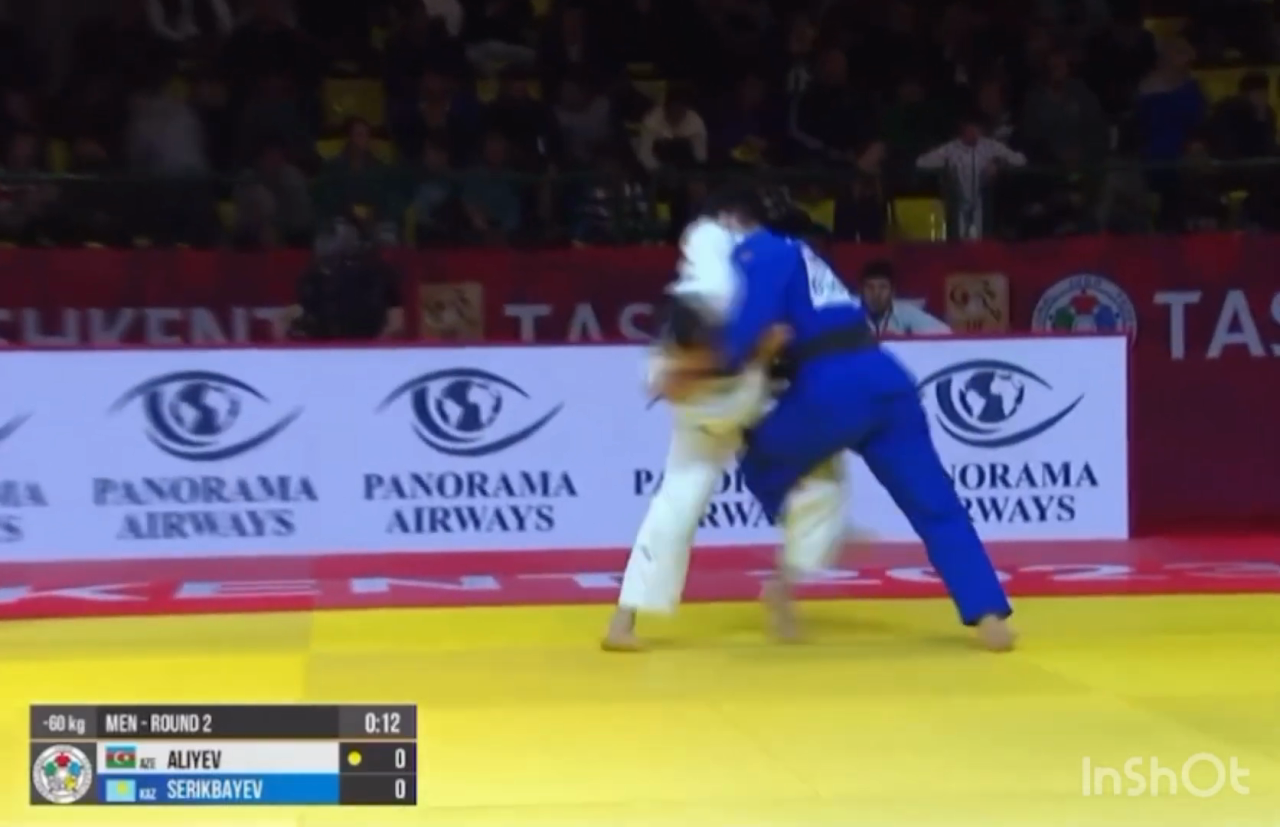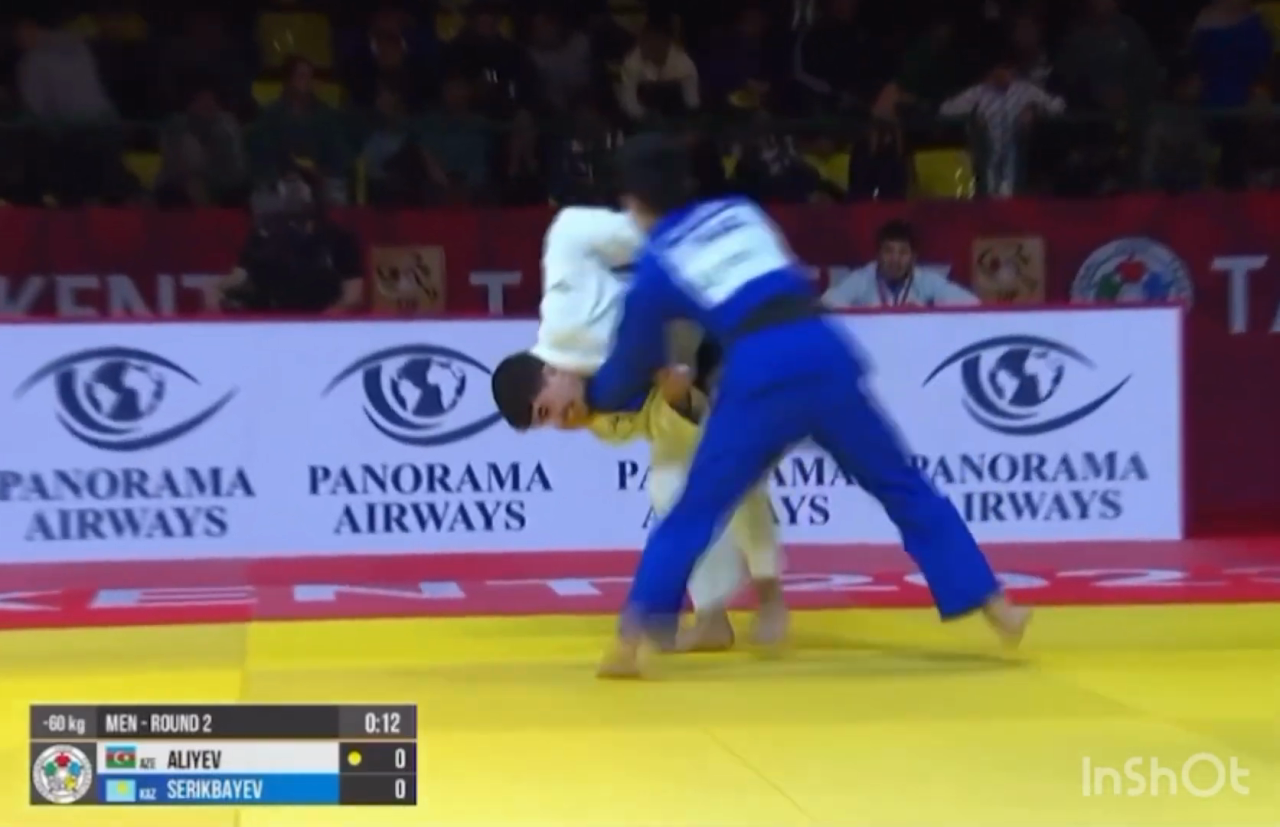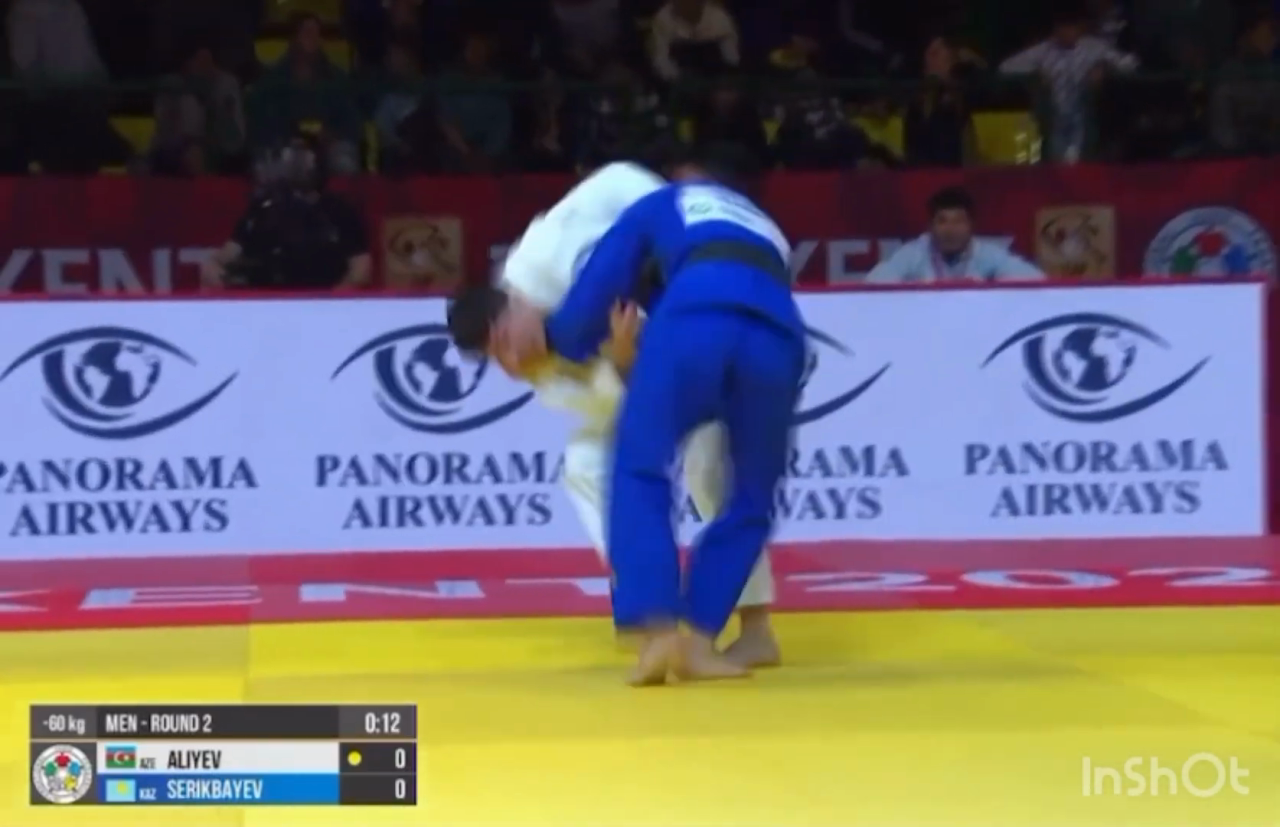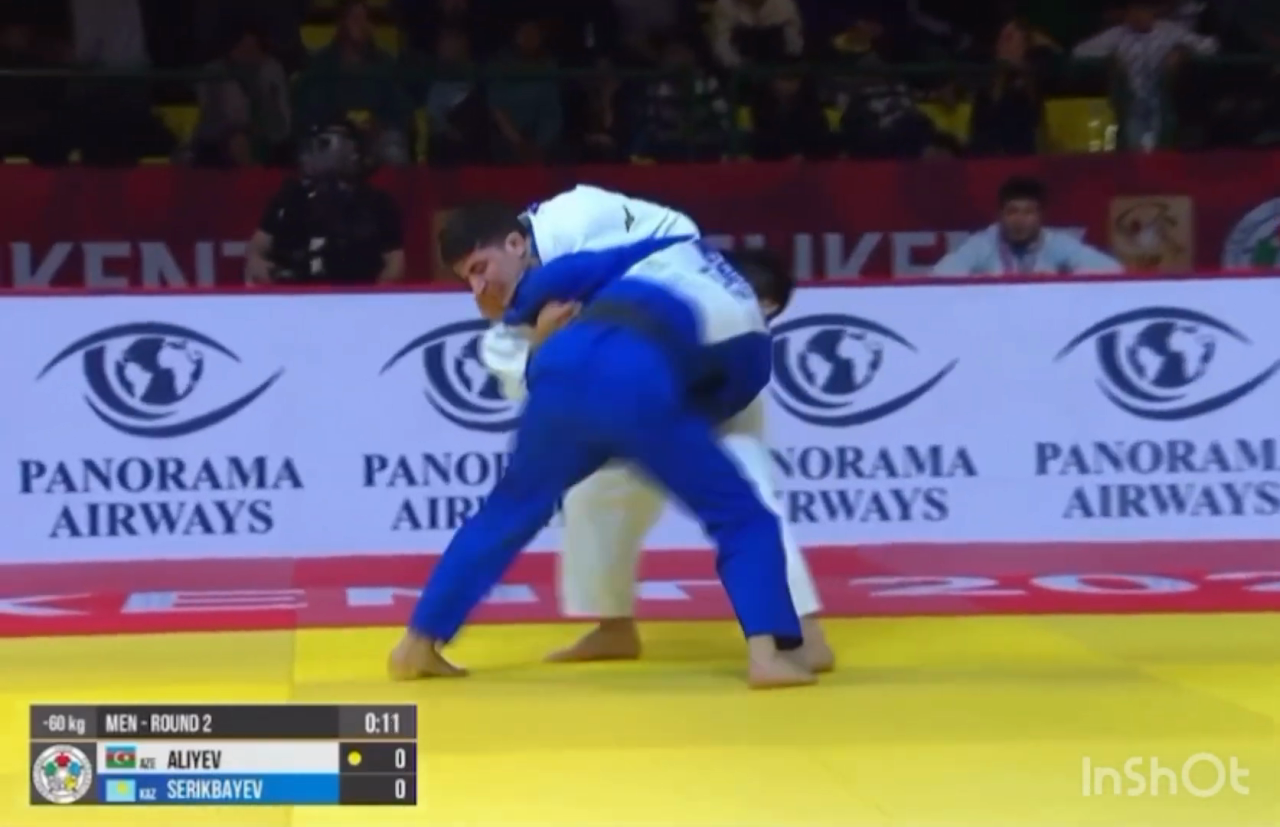
dt=0.3s
person 1, frame 1
left shoulder: (759, 254)
right shoulder: (789, 253)
left elbow: (757, 312)
left wrist: (714, 358)
left hip: (843, 388)
right hip: (886, 380)
left knee: (762, 463)
right knee: (934, 505)
right ankle: (992, 618)
person 1, frame 2
left shoulder: (653, 267)
right shoulder: (741, 213)
left elbow: (629, 374)
left wrist: (584, 392)
left hip: (762, 377)
right hip: (826, 359)
left knee: (696, 509)
right knee: (902, 486)
left ankle: (638, 634)
right ankle: (991, 602)
person 1, frame 3
left shoulder: (665, 202)
right shoulder: (775, 241)
left elbow: (597, 284)
left wrist: (545, 335)
left hip: (693, 322)
right hip: (774, 333)
left knee: (637, 475)
right knee: (750, 506)
left ankle: (659, 630)
right ankle: (698, 639)
person 1, frame 4
left shoulder: (675, 249)
right shoulder: (752, 351)
left elbow: (560, 278)
right elbow: (705, 405)
left wrist: (522, 302)
left hip: (567, 372)
right hip: (642, 392)
left knee: (509, 511)
right knee: (741, 515)
left ankle: (420, 643)
right ankle: (766, 653)
person 2, frame 1
left shoulder: (716, 287)
left elbow: (706, 235)
right elbow: (725, 413)
right wrist: (760, 367)
right hip: (741, 392)
left knee: (819, 482)
right knee: (684, 492)
right ankle: (627, 616)
person 2, frame 2
left shoulder: (566, 322)
right shoulder: (599, 413)
left elbow: (571, 229)
right elbow: (672, 427)
right wrist: (675, 398)
right hip: (686, 376)
right knee: (672, 485)
left ankle: (767, 588)
right ankle: (713, 617)
person 2, frame 3
left shoulder: (546, 254)
left elbow: (617, 184)
right elbow: (602, 403)
right wrist: (618, 360)
left knee: (710, 474)
right knee: (589, 466)
left ankle: (755, 627)
person 2, frame 4
left shoulder: (577, 220)
left elbow: (678, 236)
right elbow: (530, 381)
right knee: (600, 490)
left ankle: (807, 636)
right ankle: (614, 624)
